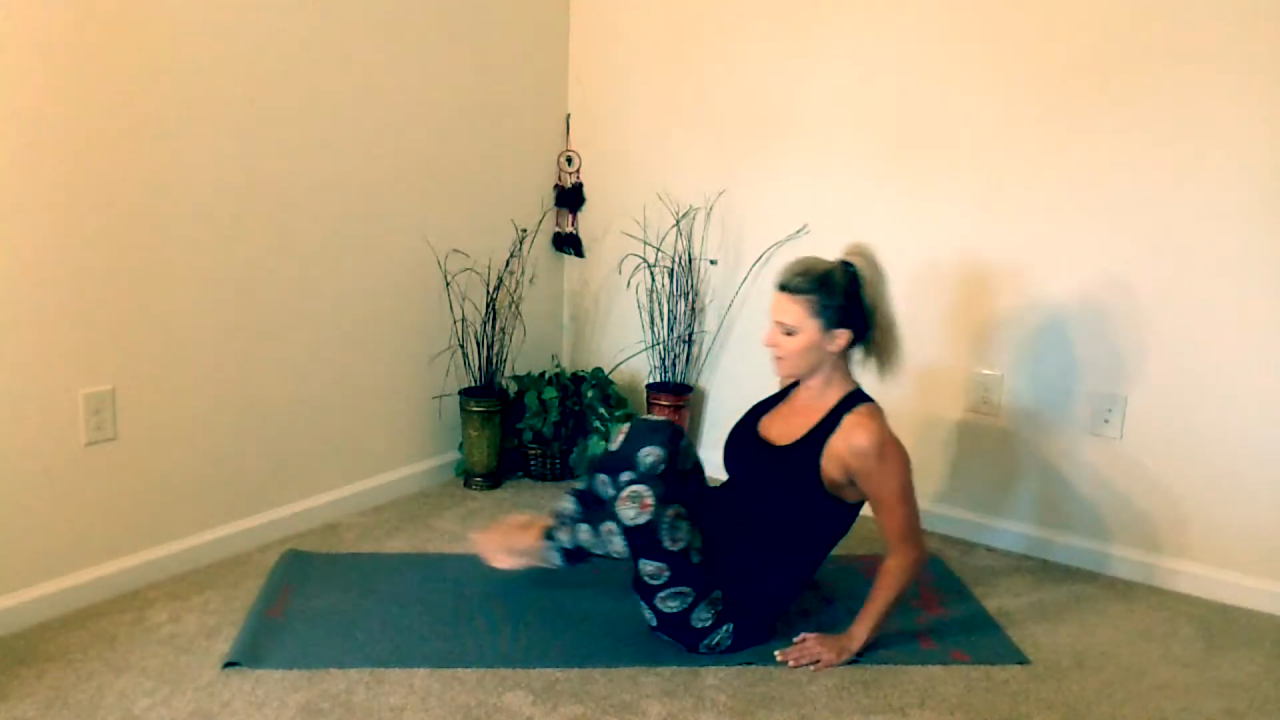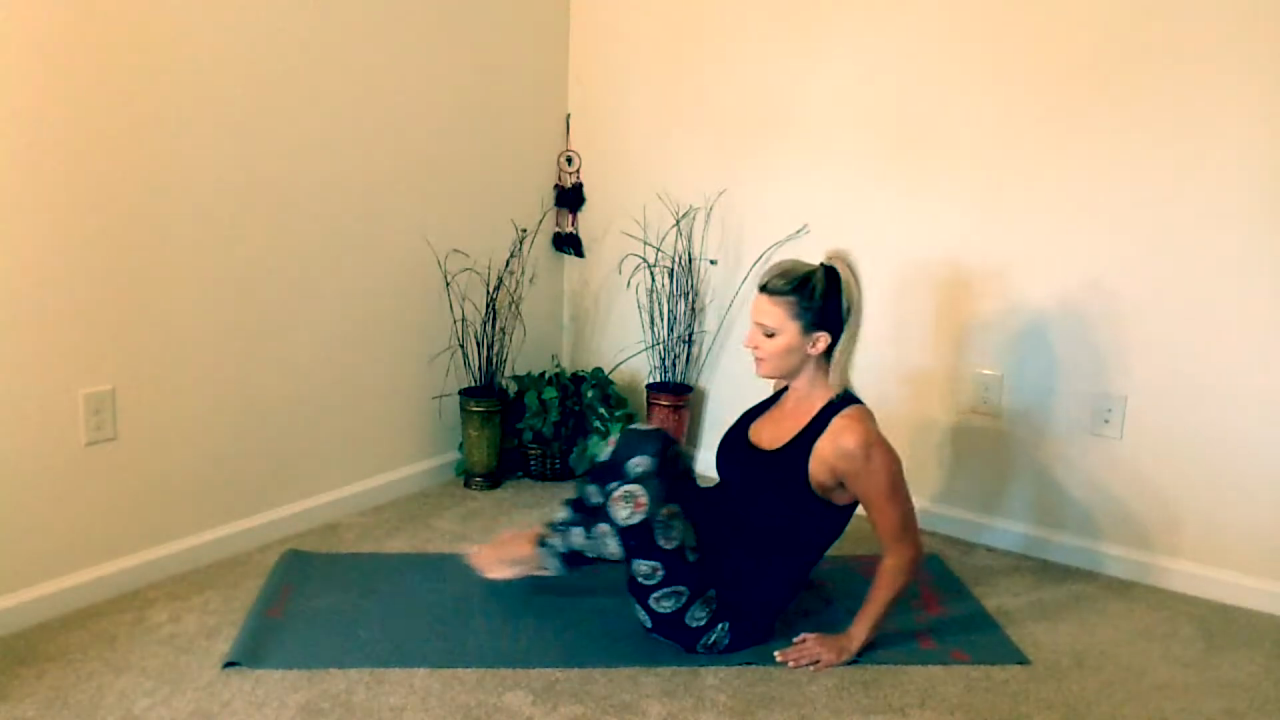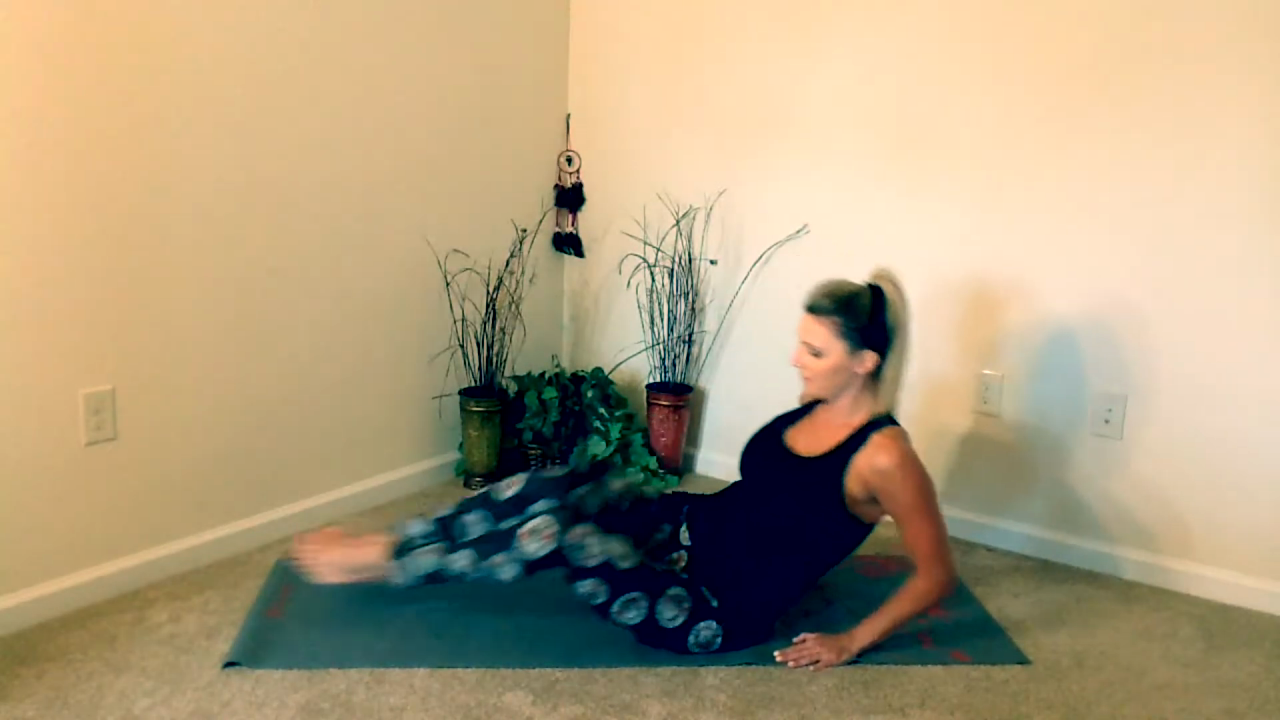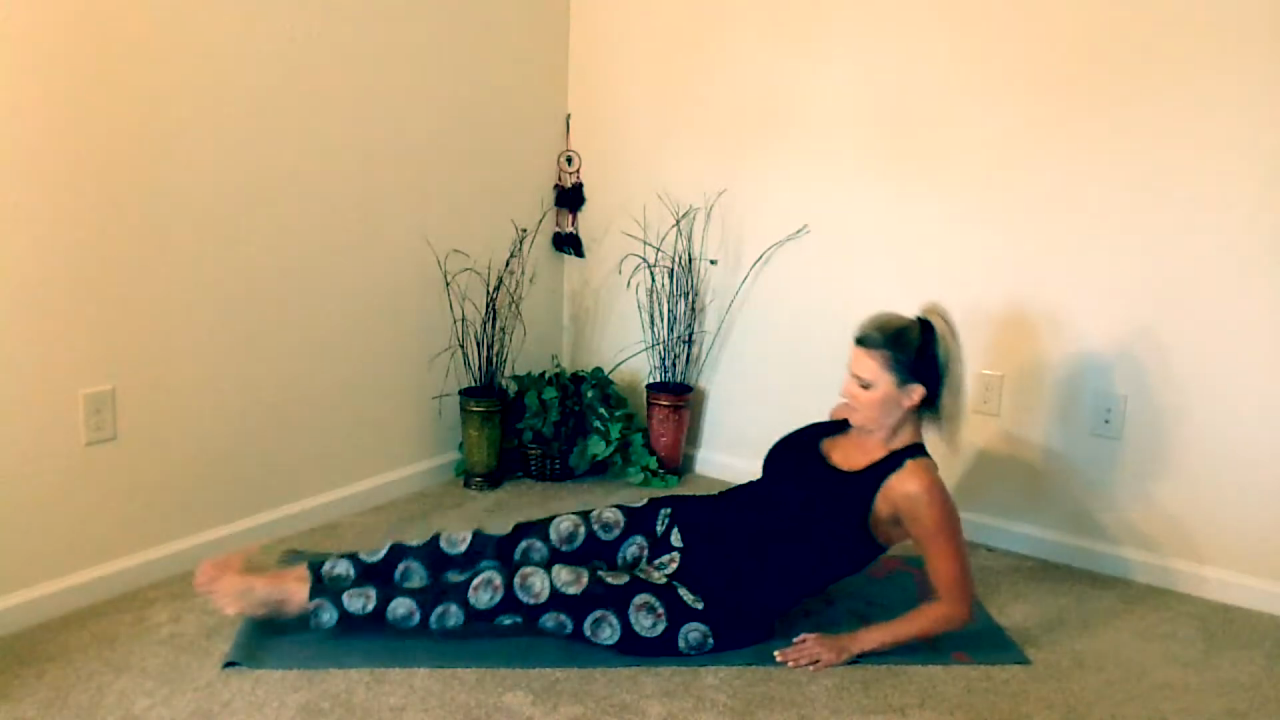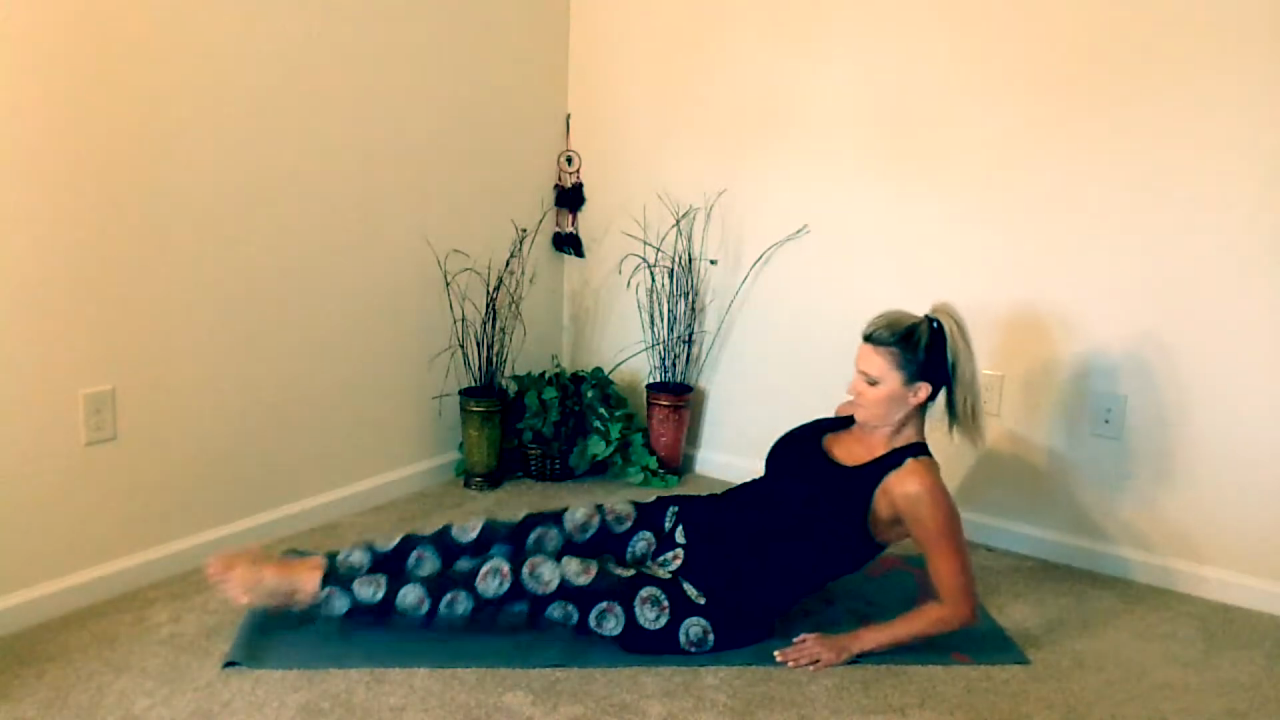
dt=0.2s
person 1, frame 1
left shoulder: (862, 438)
right shoulder: (802, 387)
left elbow: (906, 551)
left wrist: (851, 641)
left hip: (719, 617)
right hip: (709, 541)
left knee: (642, 482)
right knee: (650, 440)
left ankle: (555, 542)
right ankle: (564, 532)
person 1, frame 2
left shoulder: (850, 437)
right shoulder: (795, 390)
left elbow: (902, 548)
left wrist: (850, 640)
left hip: (717, 614)
left knee: (637, 479)
right knee: (645, 447)
left ankle: (547, 551)
right ankle: (557, 541)
person 1, frame 3
left shoulder: (888, 461)
right shoulder: (822, 400)
left elbow: (935, 572)
left wrist: (850, 641)
left hip: (716, 613)
right hip: (695, 528)
left knee: (558, 534)
right knee: (555, 491)
left ankle: (392, 562)
right ankle: (389, 549)
person 1, frame 4
left shoulder: (912, 488)
right shoulder: (847, 420)
left elbow: (955, 603)
left wrist: (850, 642)
left hip: (709, 610)
right hip: (679, 529)
left knee: (515, 590)
right knee: (502, 549)
left ankle: (298, 602)
right ankle: (295, 584)
person 1, frame 5
left shoulder: (914, 488)
right shoulder: (851, 420)
left elbow: (958, 605)
left wrist: (851, 645)
left hip: (712, 612)
right hip: (685, 530)
left knee: (512, 576)
right knee: (515, 536)
left ankle: (307, 590)
right ankle: (309, 576)
